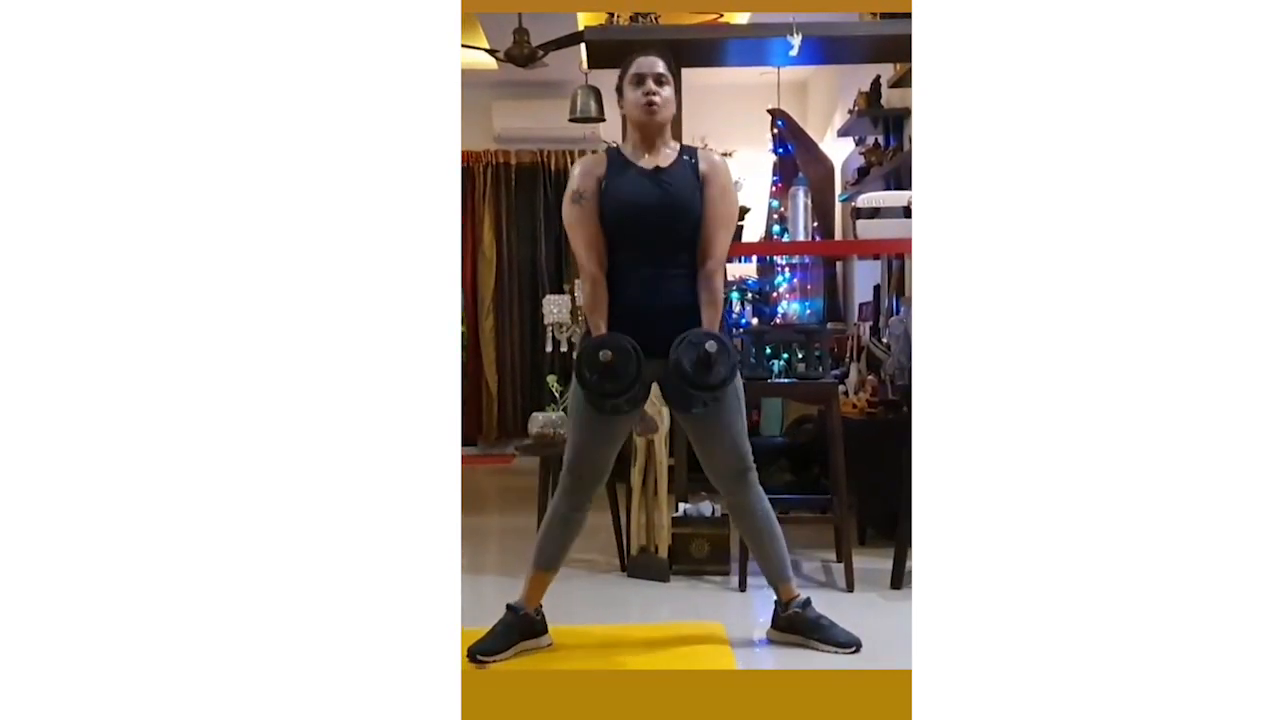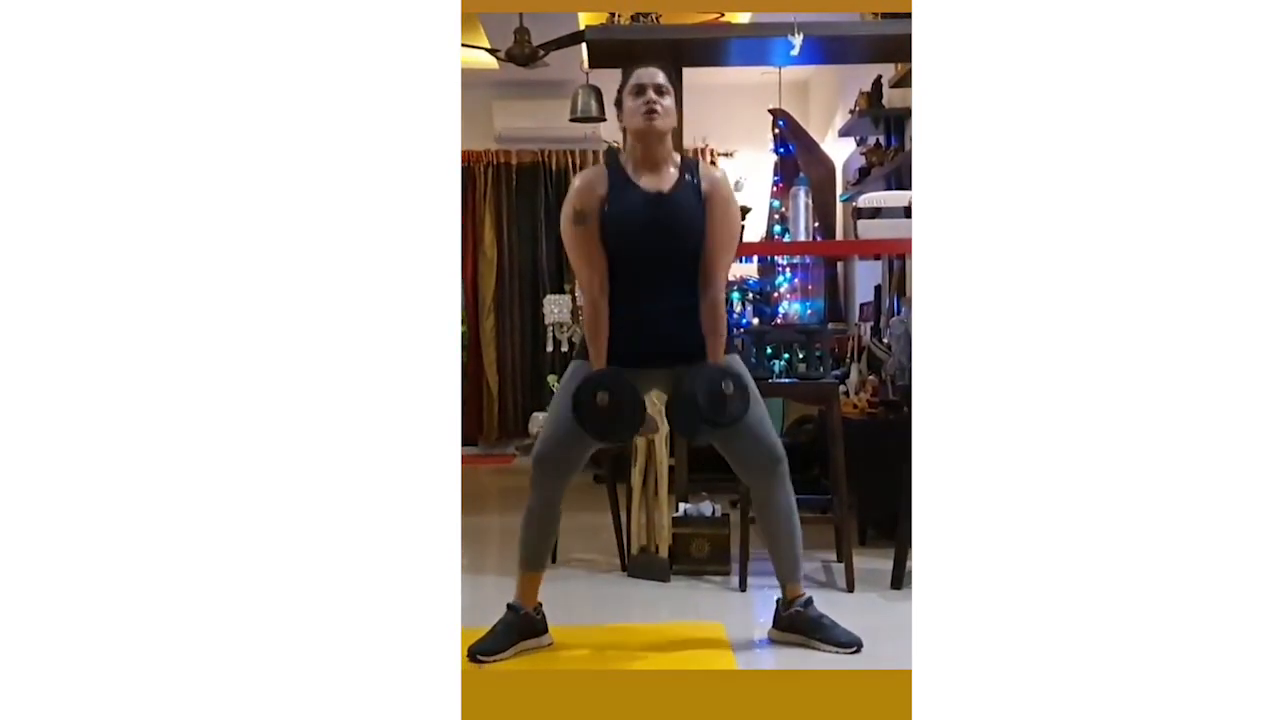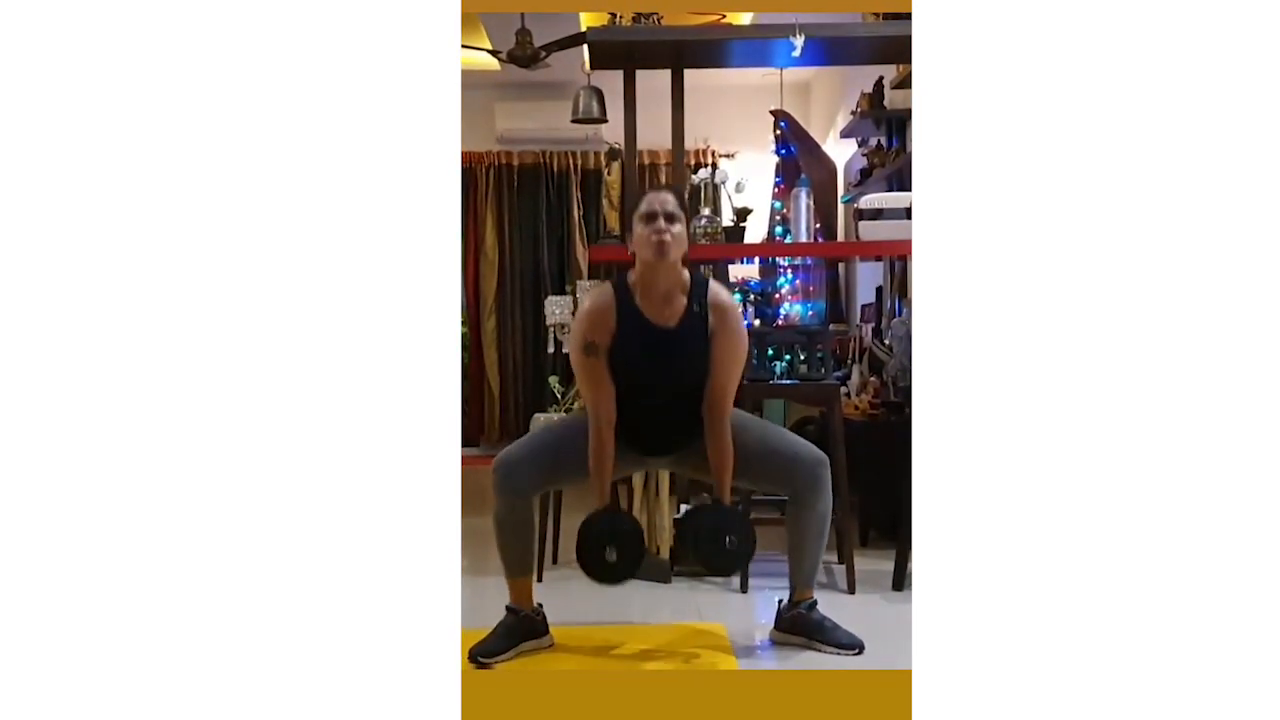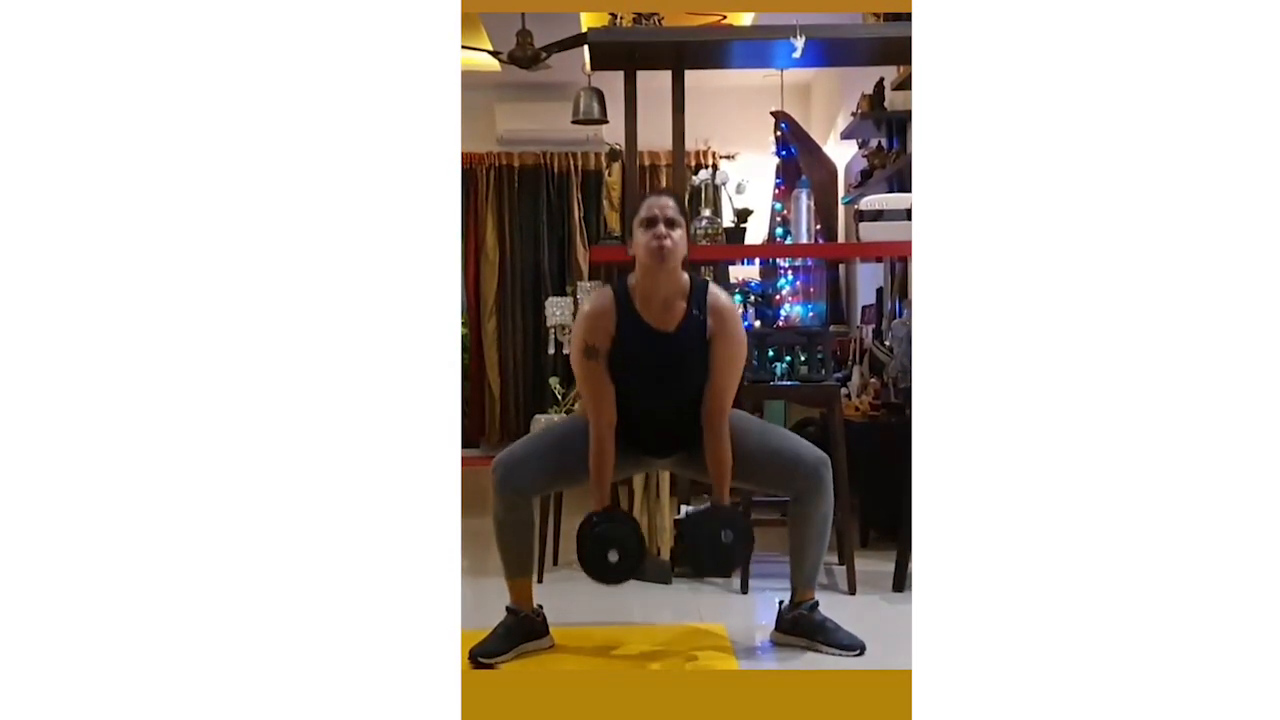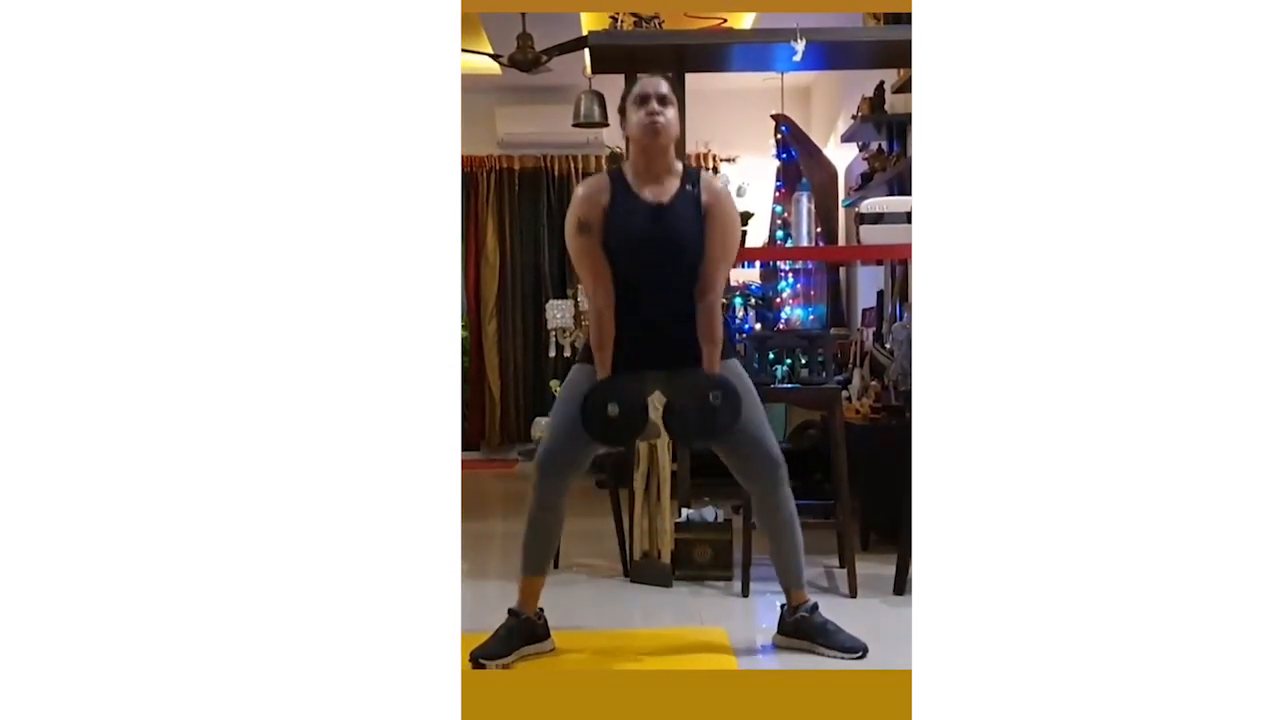
dt=0.4s
person 1, frame 1
left shoulder: (707, 168)
right shoulder: (592, 172)
left elbow: (713, 264)
right elbow: (592, 269)
right wrist: (601, 345)
right hip: (618, 344)
left knee: (737, 476)
right knee: (579, 482)
left ankle: (792, 610)
right ankle: (525, 615)
person 1, frame 2
left shoulder: (710, 186)
right shoulder: (591, 189)
left elbow: (713, 289)
right elbow: (594, 295)
left wrist: (714, 371)
right wrist: (599, 377)
left hip: (693, 352)
right hip: (618, 355)
left knee: (767, 461)
right knee: (549, 464)
left ankle: (794, 608)
right ankle: (526, 614)
person 1, frame 3
left shoulder: (719, 308)
right shoulder: (600, 311)
left elbow: (719, 415)
right elbow: (601, 422)
left wrist: (722, 502)
right wrist: (602, 507)
left hip: (693, 435)
right hip: (625, 435)
left knee: (811, 471)
right knee: (510, 475)
left ankle: (798, 611)
right ankle: (524, 617)
person 1, frame 4
left shoulder: (718, 309)
right shoulder: (600, 312)
left elbow: (717, 413)
right elbow: (602, 421)
left wrist: (721, 507)
right wrist: (602, 510)
left hip: (694, 433)
right hip: (624, 435)
left knee: (813, 470)
right knee: (511, 475)
left ankle: (800, 613)
right ankle: (524, 619)
person 1, frame 5
left shoulder: (710, 192)
right shoulder: (594, 196)
left elbow: (711, 295)
right elbow: (599, 299)
left wrist: (711, 378)
right wrist: (604, 382)
left hip: (694, 354)
right hip: (619, 354)
left knee: (767, 468)
right knee: (551, 470)
left ankle: (799, 614)
right ankle: (527, 620)
